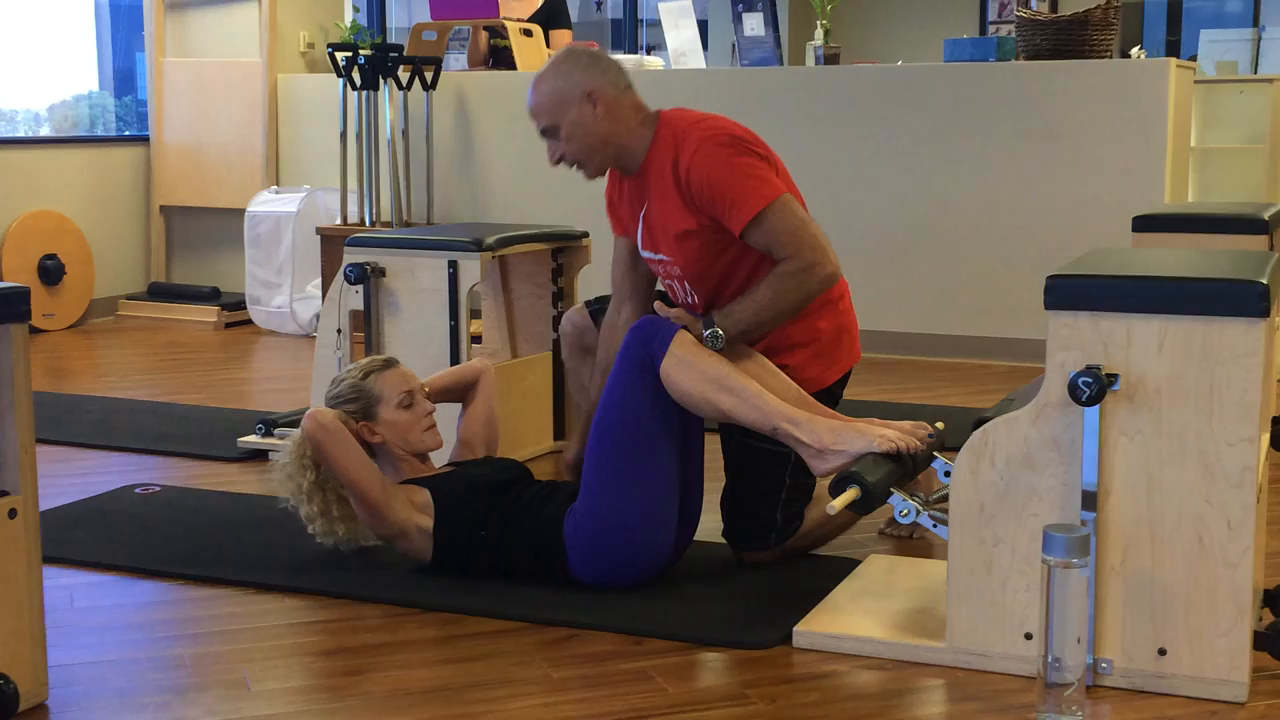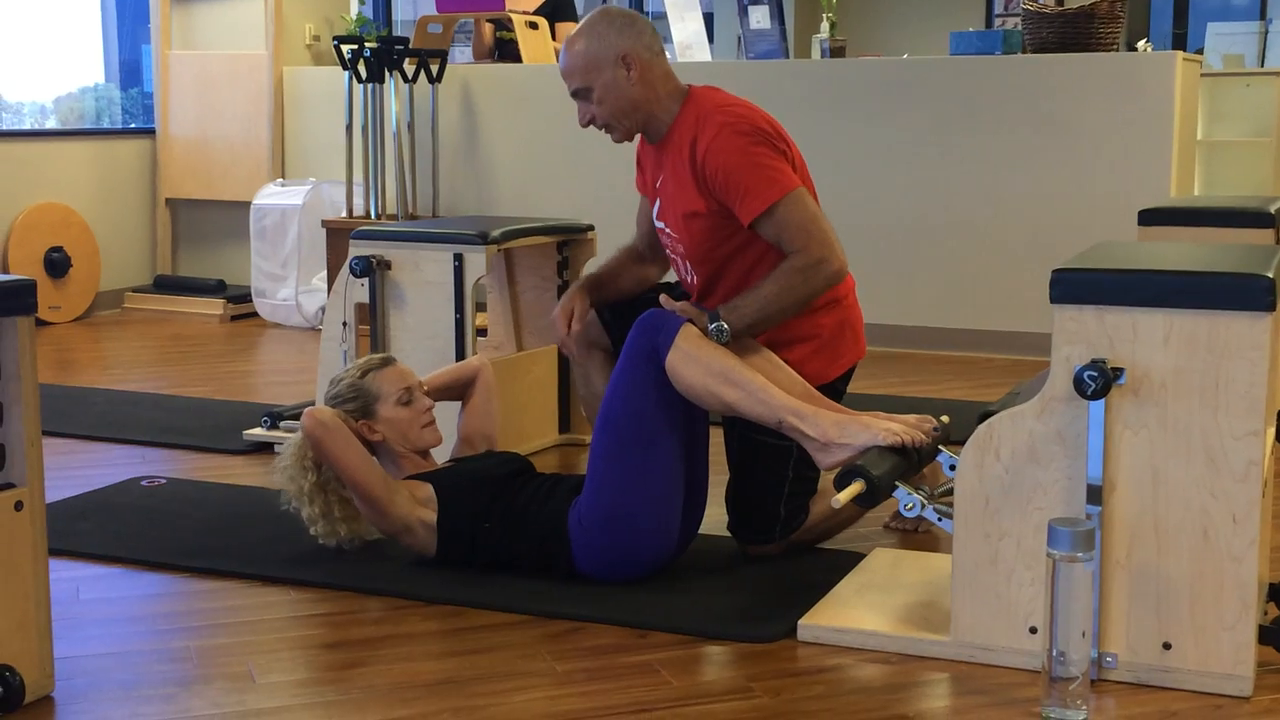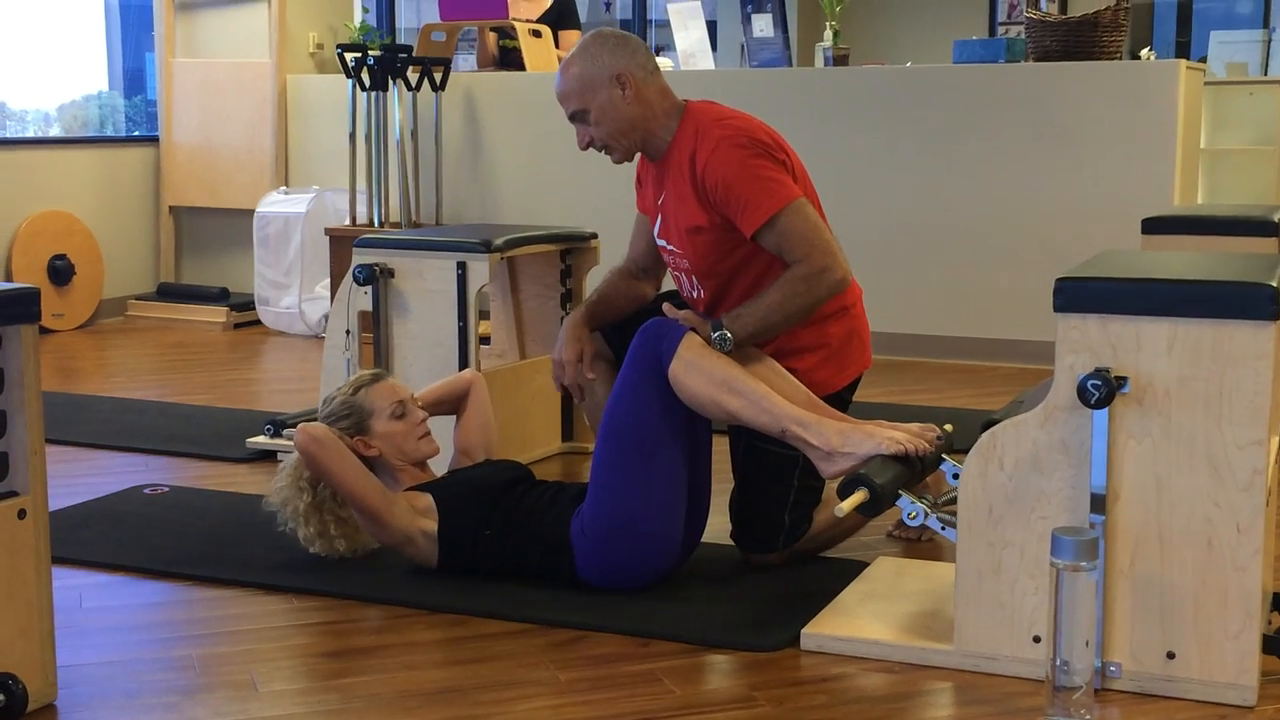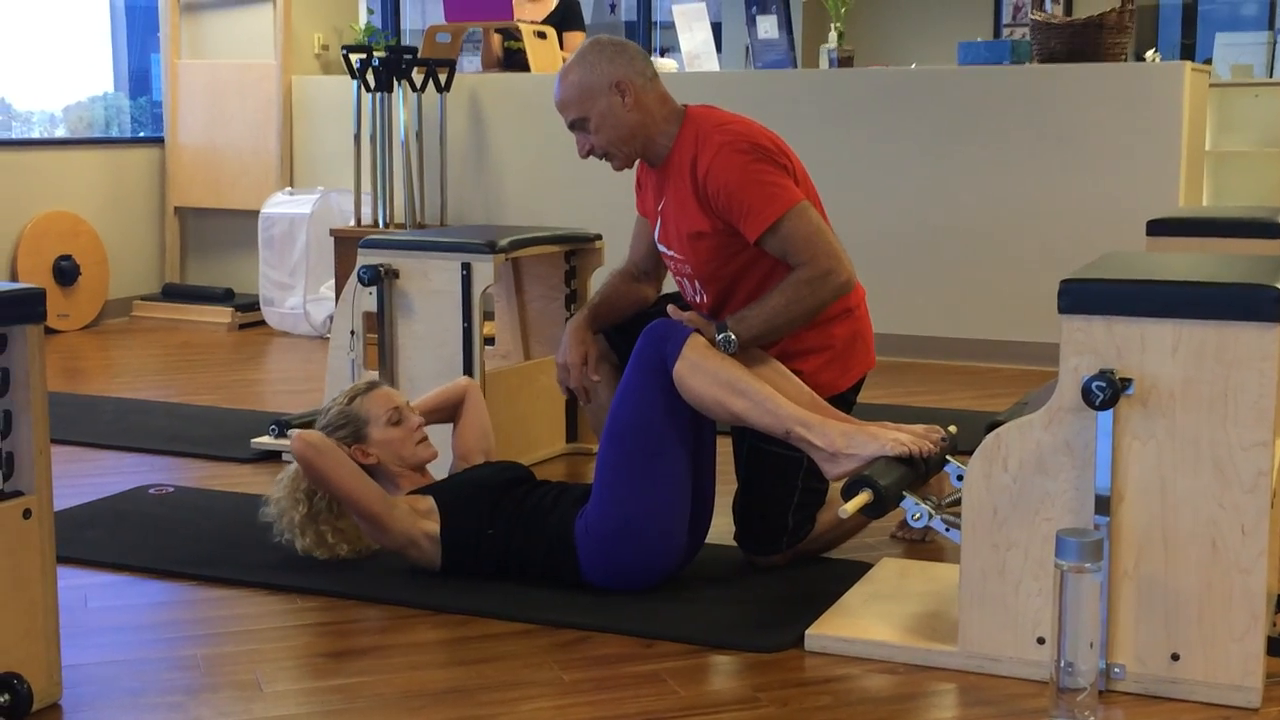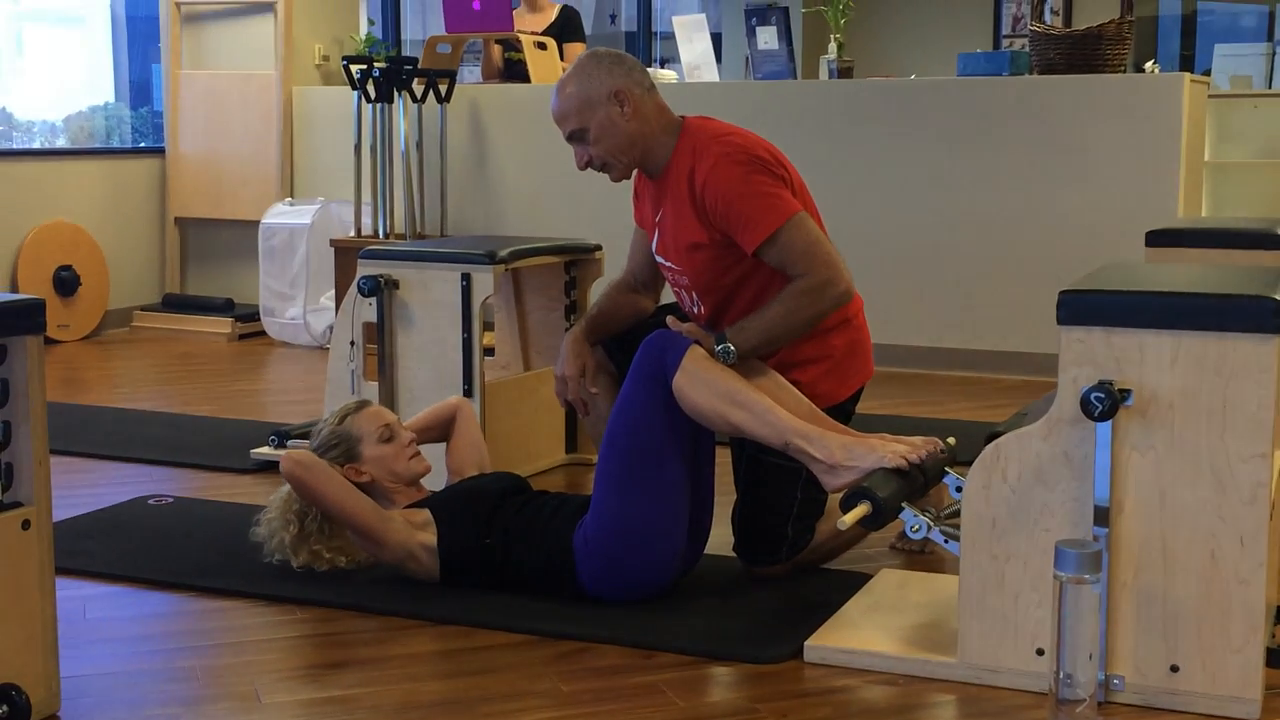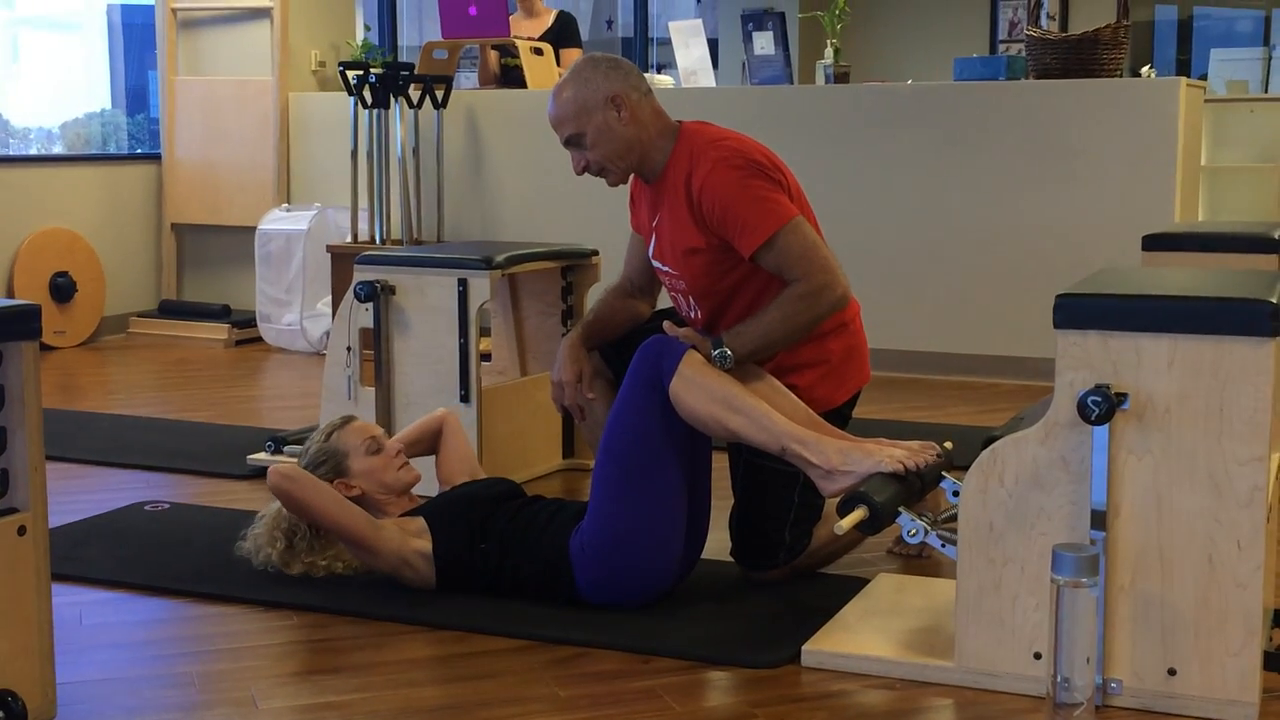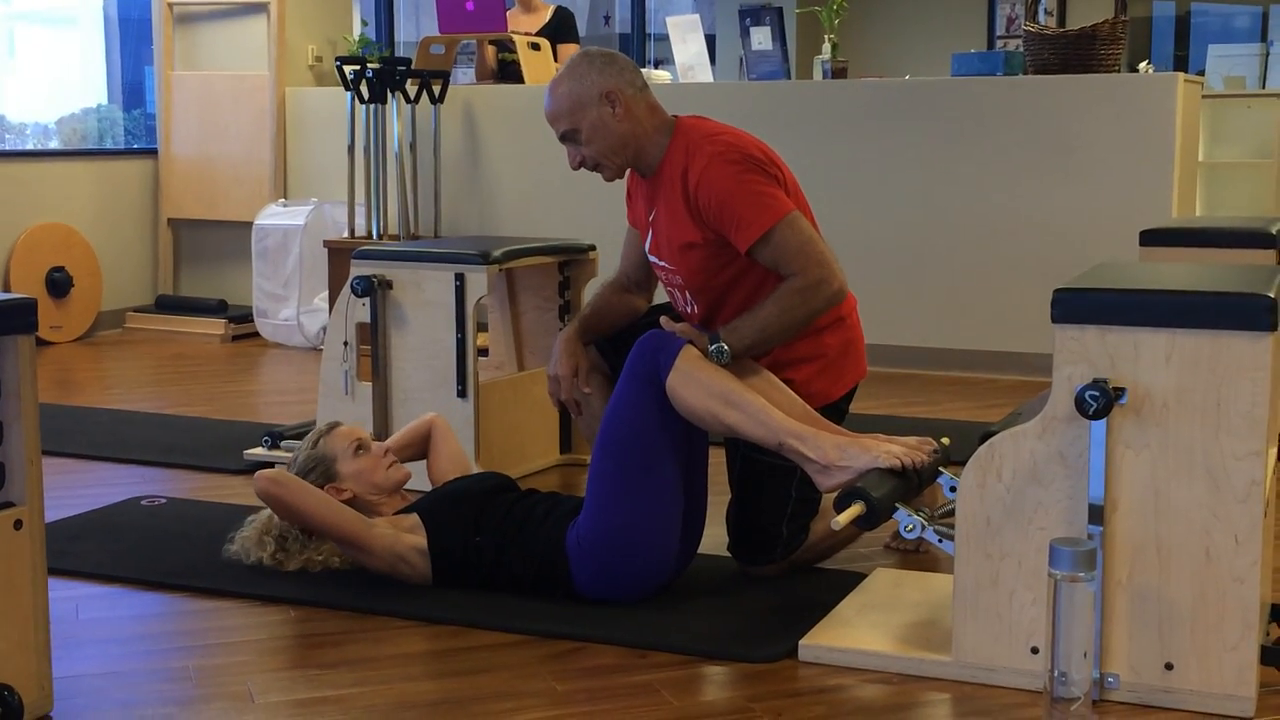
dt=0.4s
person 1, frame 1
left shoulder: (463, 465)
right shoulder: (397, 513)
left elbow: (480, 372)
right elbow: (316, 424)
left wrist: (414, 389)
right wrist: (387, 404)
left hip: (647, 532)
right hip: (602, 549)
left knee: (688, 337)
right knee: (650, 339)
left ankle: (839, 436)
right ankle: (818, 442)
person 1, frame 2
left shoulder: (462, 466)
right shoulder: (400, 510)
left elbow: (478, 369)
right elbow: (315, 421)
left wrist: (414, 388)
right wrist: (386, 400)
left hip: (646, 525)
right hip: (606, 541)
left knee: (690, 329)
right knee: (654, 332)
left ankle: (843, 427)
right ankle: (821, 434)
person 1, frame 3
left shoulder: (461, 474)
right shoulder: (400, 520)
left elbow: (472, 380)
right elbow: (308, 436)
left wrist: (406, 400)
right wrist: (377, 416)
left hip: (650, 533)
right hip: (610, 548)
left knee: (694, 338)
right knee: (658, 340)
left ankle: (847, 438)
right ankle: (826, 442)
person 1, frame 4
left shoulder: (464, 481)
right shoulder: (402, 524)
left elbow: (466, 389)
right elbow: (305, 444)
left wrist: (402, 409)
right wrist: (369, 426)
left hip: (653, 534)
right hip: (615, 549)
left knee: (699, 339)
right knee: (663, 340)
left ankle: (846, 439)
right ankle: (829, 443)
person 1, frame 5
left shoulder: (458, 496)
right shoulder: (399, 537)
left elbow: (458, 407)
right elbow: (293, 462)
left wrist: (397, 431)
right wrist: (362, 445)
left hip: (652, 546)
right hip: (613, 560)
left knee: (695, 352)
right knee: (663, 354)
left ankle: (843, 451)
right ankle: (828, 454)
person 1, frame 6
left shoulder: (452, 504)
right shoulder: (394, 547)
left elbow: (445, 418)
right elbow: (281, 476)
left wrist: (388, 446)
right wrist: (353, 461)
left hip: (645, 551)
right hip: (610, 565)
left knee: (695, 354)
right knee: (658, 357)
left ankle: (843, 456)
right ankle: (827, 462)
person 1, frame 7
left shoulder: (443, 504)
right shoulder: (387, 545)
left elbow: (434, 421)
right elbow: (268, 481)
left wrist: (380, 453)
right wrist: (348, 467)
left hip: (646, 546)
right hip: (606, 560)
left knee: (696, 349)
right knee: (657, 354)
left ankle: (839, 450)
right ankle: (825, 455)
person 2, frame 1
left shoulder: (706, 151)
right shoulder: (623, 174)
left elbow: (816, 266)
right elbow: (625, 316)
left wrist: (709, 330)
right wrist: (584, 439)
left hip: (795, 349)
right hip: (718, 332)
left knee: (757, 545)
right knee: (581, 328)
person 2, frame 2
left shoulder: (727, 136)
right shoulder: (654, 138)
left elbow: (822, 264)
right elbow: (647, 253)
left wrist: (715, 326)
right wrist: (583, 290)
left hip: (794, 345)
right hip: (725, 320)
left knee: (763, 537)
right knee: (589, 326)
person 2, frame 3
left shoulder: (724, 149)
right shoulder: (654, 156)
left elbow: (825, 272)
right elbow: (639, 274)
left wrist: (718, 335)
right wrist: (580, 320)
left hip: (799, 353)
right hip: (730, 333)
left knee: (765, 546)
right knee: (594, 339)
person 2, frame 4
left shoulder: (726, 154)
right shoulder: (653, 159)
left elbow: (831, 274)
right elbow: (641, 275)
left wrist: (722, 336)
right wrist: (582, 323)
left hip: (804, 355)
right hip: (732, 332)
left knee: (767, 547)
right knee: (596, 343)
person 2, frame 5
left shoulder: (725, 164)
right shoulder: (650, 171)
left elbow: (829, 285)
right elbow: (638, 286)
left wrist: (721, 347)
right wrist: (580, 336)
left hip: (803, 365)
right hip: (727, 343)
left knee: (768, 557)
right knee: (594, 358)
person 2, frame 6
left shoulder: (721, 169)
right shoulder: (647, 176)
left elbow: (826, 289)
right elbow: (634, 292)
left wrist: (717, 352)
right wrist: (577, 340)
left hip: (800, 371)
right hip: (723, 346)
left knee: (764, 562)
right knee: (589, 362)
person 2, frame 7
left shoulder: (717, 164)
right shoulder: (642, 170)
left elbow: (822, 284)
right elbow: (630, 287)
left wrist: (714, 345)
right wrist: (572, 335)
left hip: (796, 364)
right hip: (719, 342)
left knee: (761, 555)
right knee: (585, 355)
